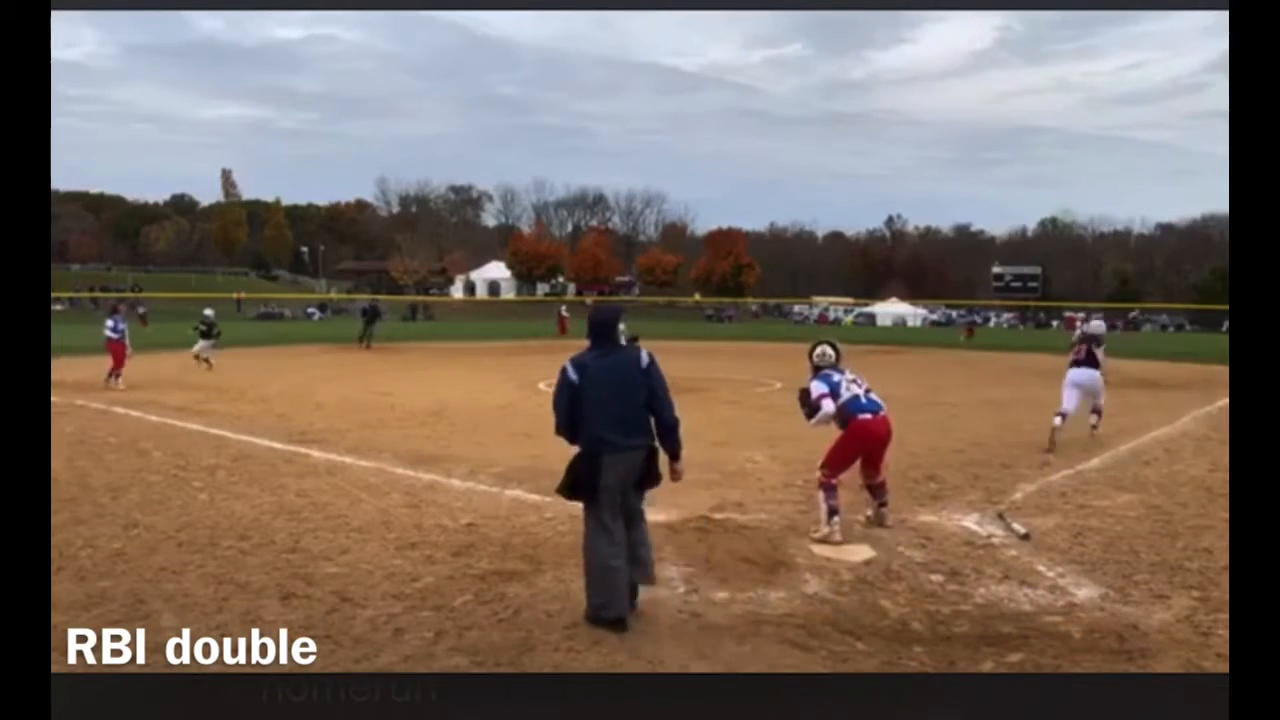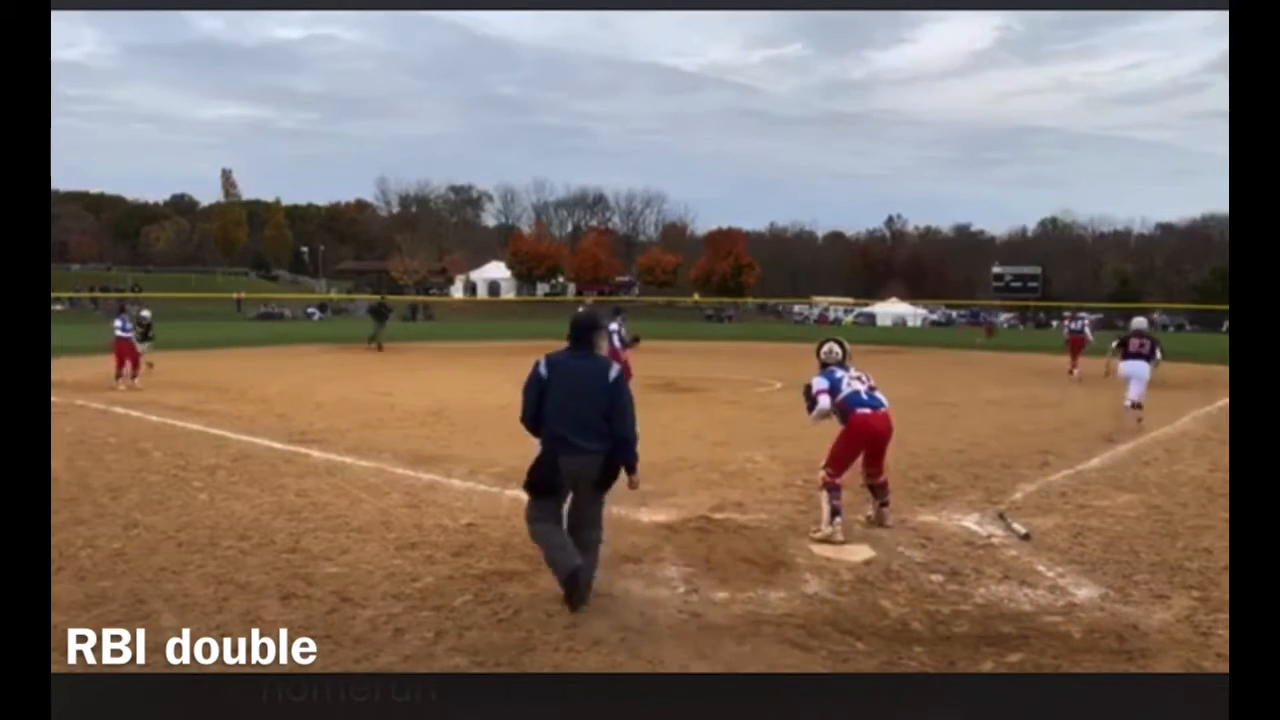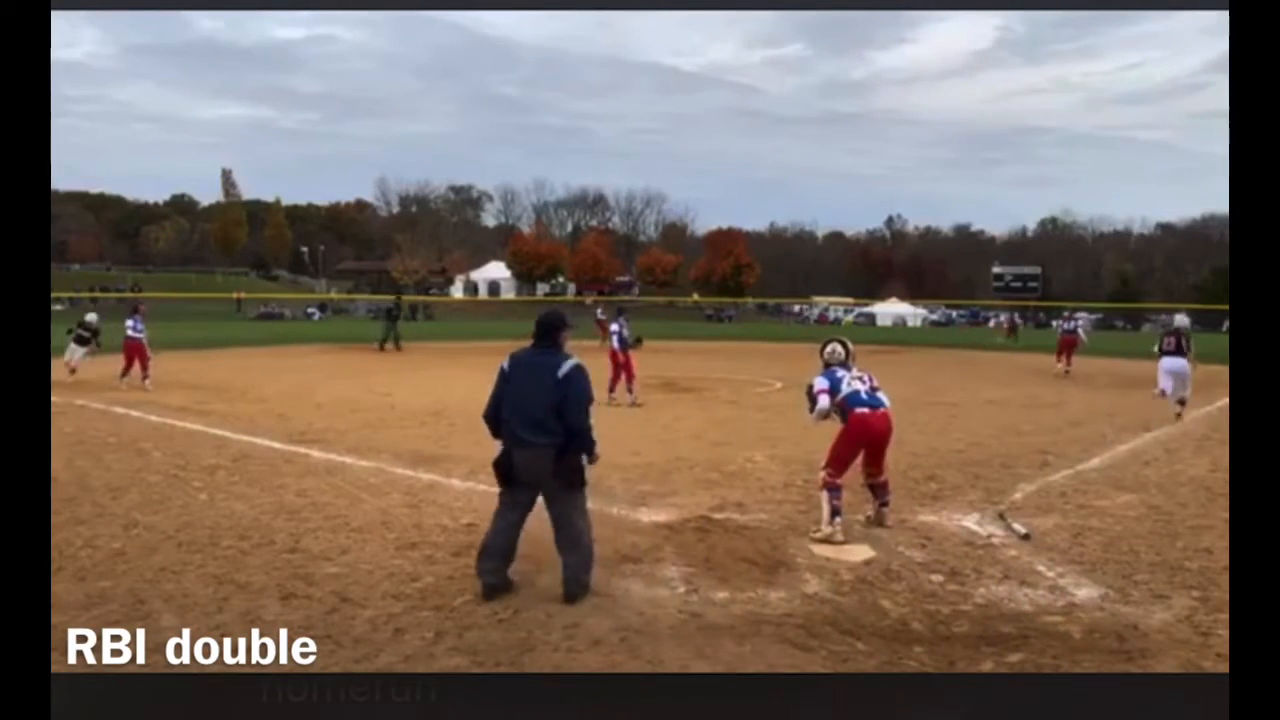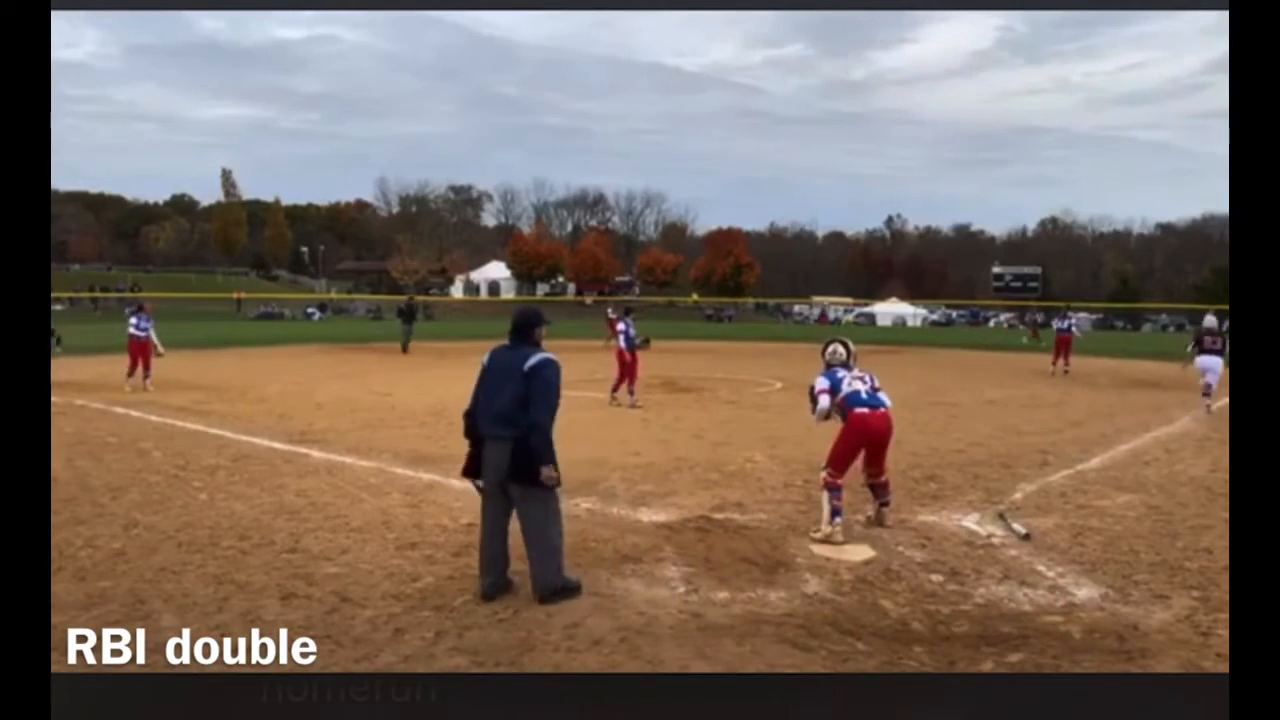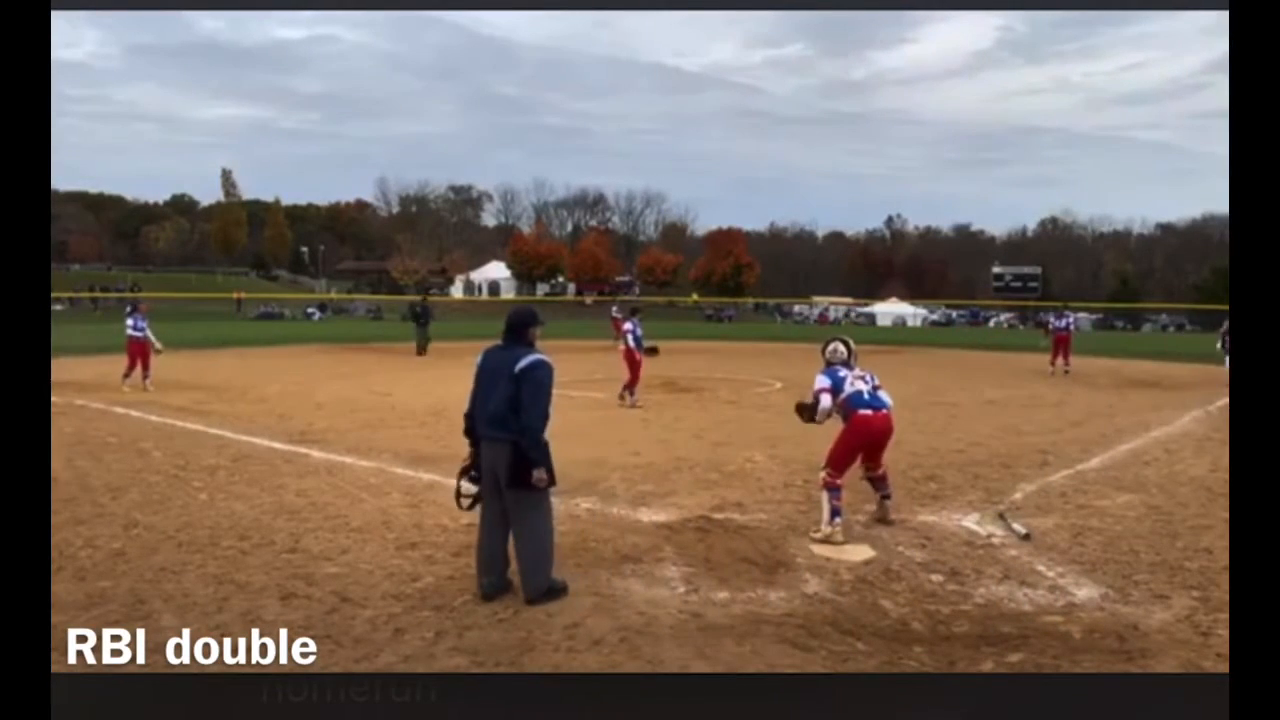
dt=0.3s
person 1, frame 1
left shoulder: (575, 369)
right shoulder: (641, 359)
left elbow: (564, 425)
right elbow: (664, 413)
right wrist: (674, 455)
left hip: (600, 461)
right hip: (638, 456)
left knee: (603, 532)
right knee: (631, 519)
left ankle: (610, 610)
right ankle: (636, 578)
person 1, frame 2
left shoulder: (547, 366)
right shoulder: (610, 371)
left elbow: (529, 417)
right elbow: (624, 424)
right wrist: (630, 466)
left hip: (558, 458)
right hip: (597, 459)
left knee: (542, 517)
right knee: (586, 523)
left ankle: (570, 570)
right ankle: (578, 582)
person 1, frame 3
left shoulder: (512, 362)
right shoulder: (569, 368)
left elbow: (492, 411)
right elbow: (576, 420)
left wrist: (506, 439)
right wrist: (588, 448)
left hip: (518, 454)
right hip: (555, 455)
left knee: (508, 516)
right knee: (572, 520)
left ankle: (492, 579)
right ankle: (575, 583)
person 1, frame 4
left shoulder: (493, 357)
right shoulder: (542, 363)
left elbow: (473, 408)
right elbow: (541, 418)
left wrist: (475, 443)
right wrist: (545, 460)
left hip: (491, 448)
right hip: (522, 450)
left knee: (493, 516)
right knee: (541, 517)
left ankle: (492, 581)
right ankle: (550, 583)
person 1, frame 5
left shoulder: (488, 357)
right shoulder: (534, 364)
left elbow: (473, 409)
right elbow: (533, 420)
left wrist: (476, 444)
right wrist: (538, 462)
left hip: (488, 447)
right hip: (517, 452)
left knee: (492, 517)
right knee: (532, 519)
left ankle: (491, 581)
right ankle: (538, 585)
person 2, frame 1
left shoulder: (819, 381)
right shoulder: (853, 377)
left elbow: (828, 411)
right elbow: (879, 404)
left wrist: (813, 421)
left hip: (861, 427)
right hip: (883, 424)
left knee: (826, 474)
right knee: (871, 469)
left ankle: (831, 528)
right ankle: (881, 513)
person 2, frame 2
left shoulder: (822, 378)
right shoulder: (859, 374)
left elbow: (824, 407)
right elbow: (883, 402)
left wrist: (814, 416)
left hip: (860, 422)
right hip: (883, 419)
left knee: (830, 474)
right knee: (874, 468)
left ankle: (832, 527)
right ankle: (882, 513)
person 2, frame 3
left shoulder: (824, 378)
right shoulder: (864, 375)
left elbow: (823, 406)
right elbow: (885, 402)
left wrist: (815, 416)
left hip: (859, 422)
right hip: (883, 420)
left knee: (831, 473)
right knee: (874, 467)
left ankle: (832, 527)
right ankle: (881, 513)
person 2, frame 4
left shoulder: (825, 378)
right shoulder: (866, 376)
left elbow: (823, 406)
right elbow: (887, 403)
left wrist: (818, 417)
left hip: (858, 421)
right hip: (883, 419)
left knee: (832, 474)
right knee: (875, 467)
left ankle: (832, 527)
right ankle: (882, 512)
person 2, frame 5
left shoulder: (825, 376)
right shoulder: (865, 374)
left elbow: (825, 406)
right elbow: (888, 402)
left wrist: (818, 418)
left hip: (860, 423)
right hip: (884, 421)
left knee: (831, 473)
right knee: (872, 462)
left ankle: (832, 527)
right ankle: (885, 506)
